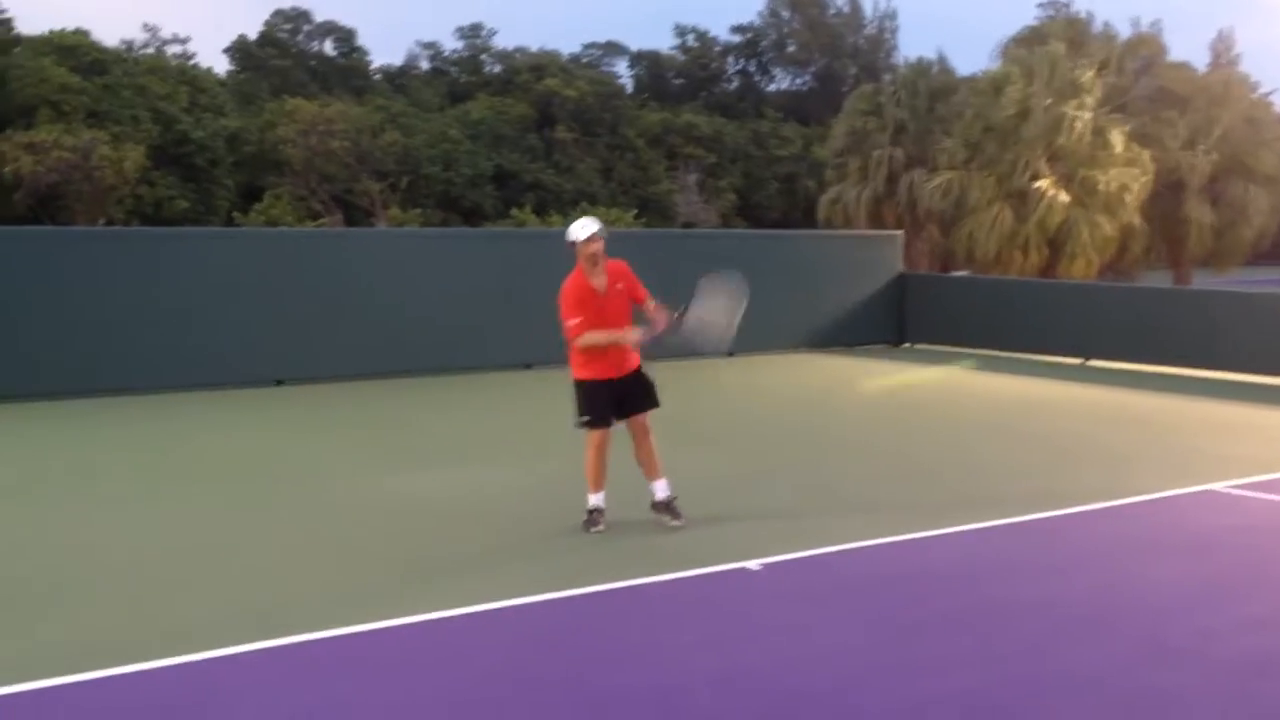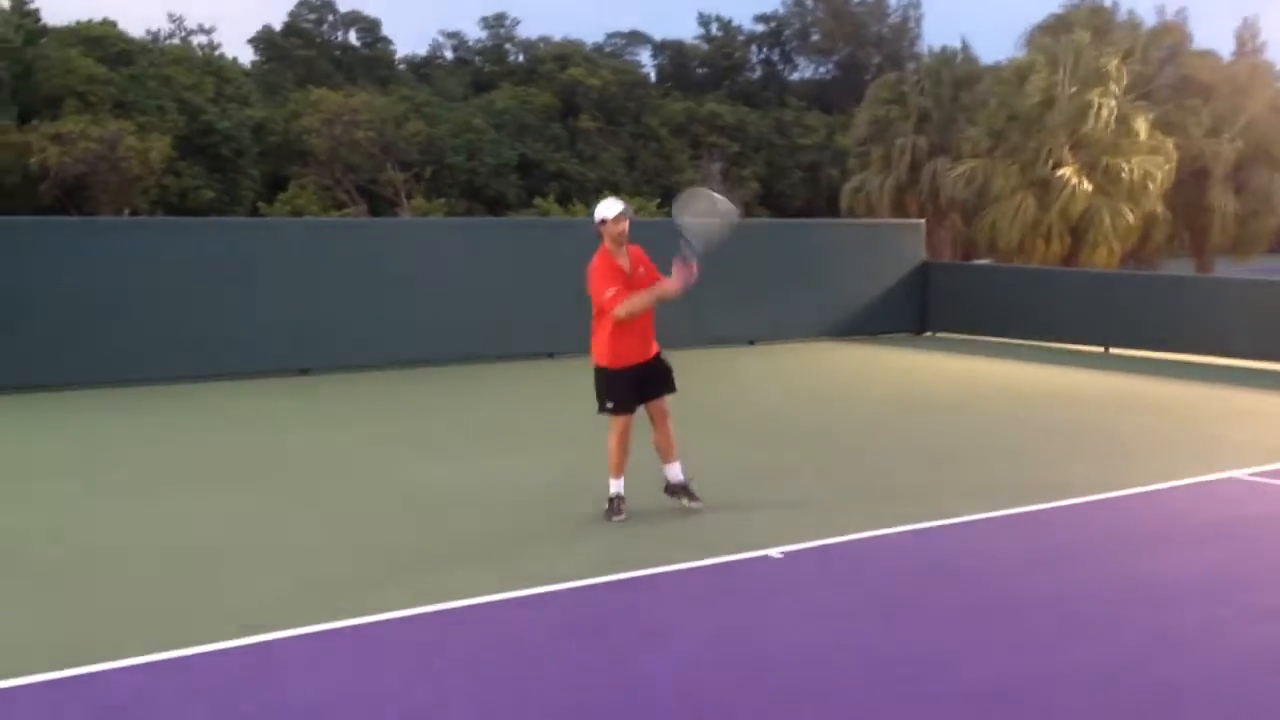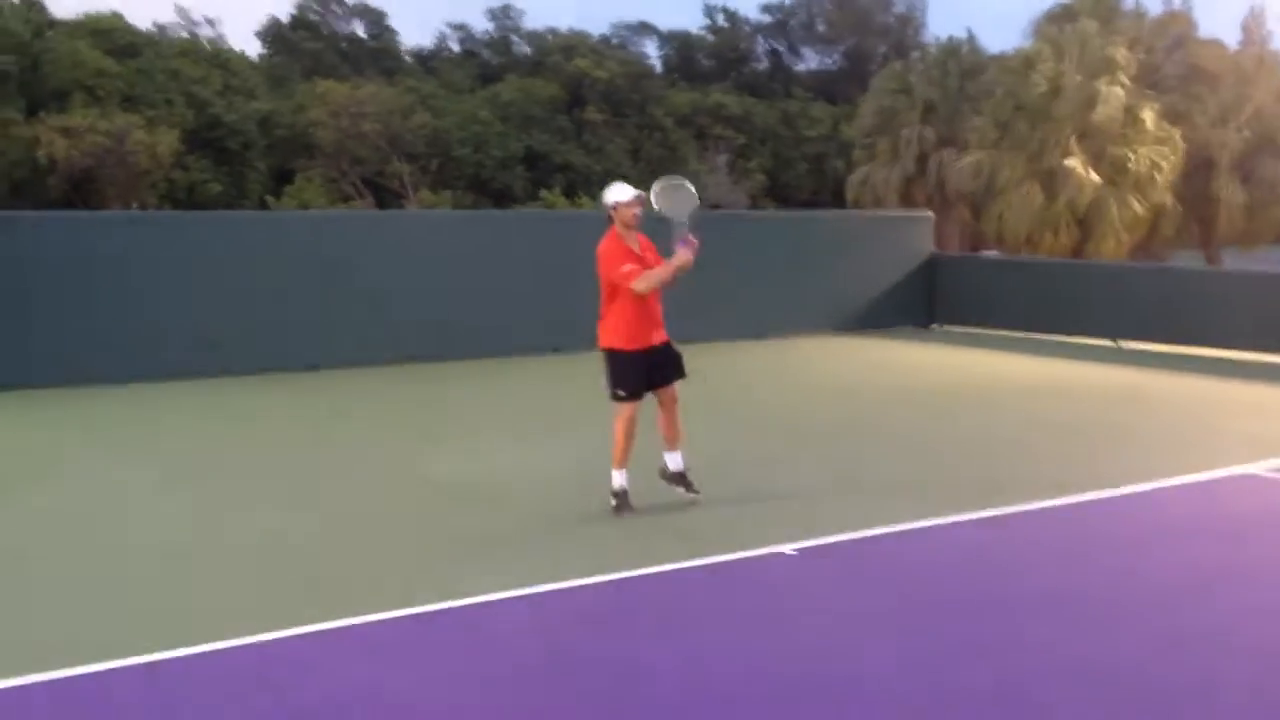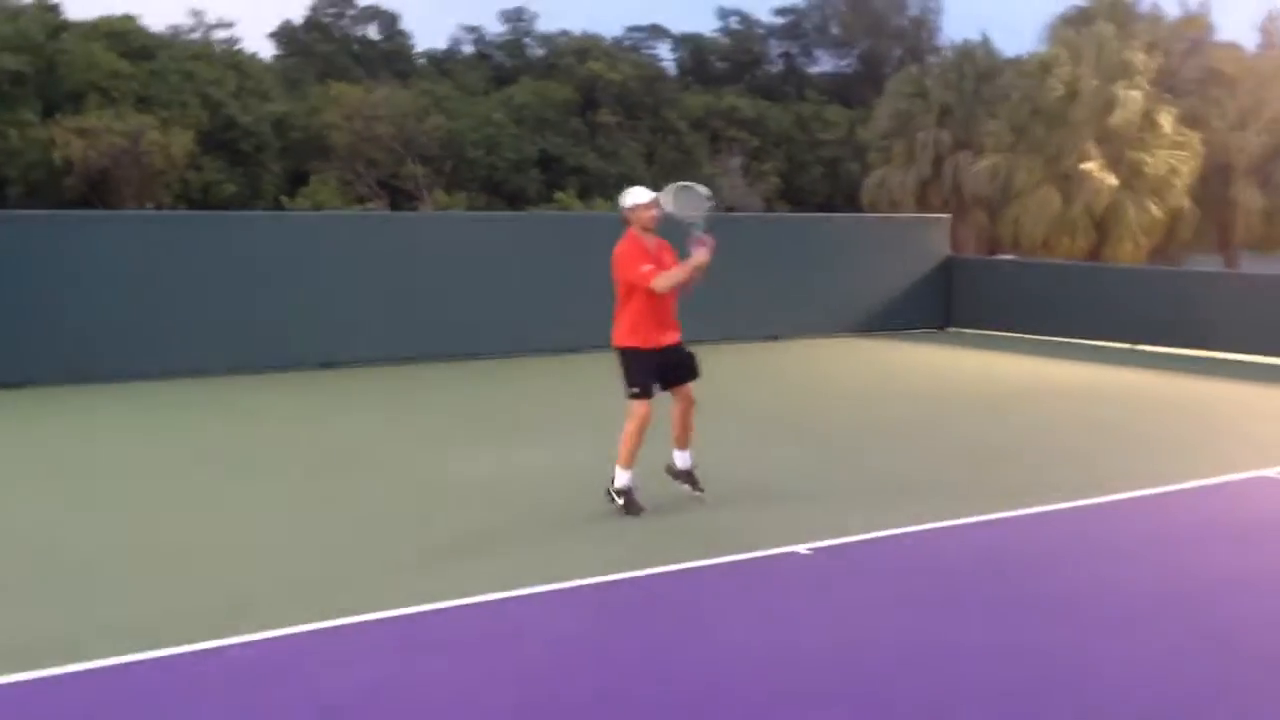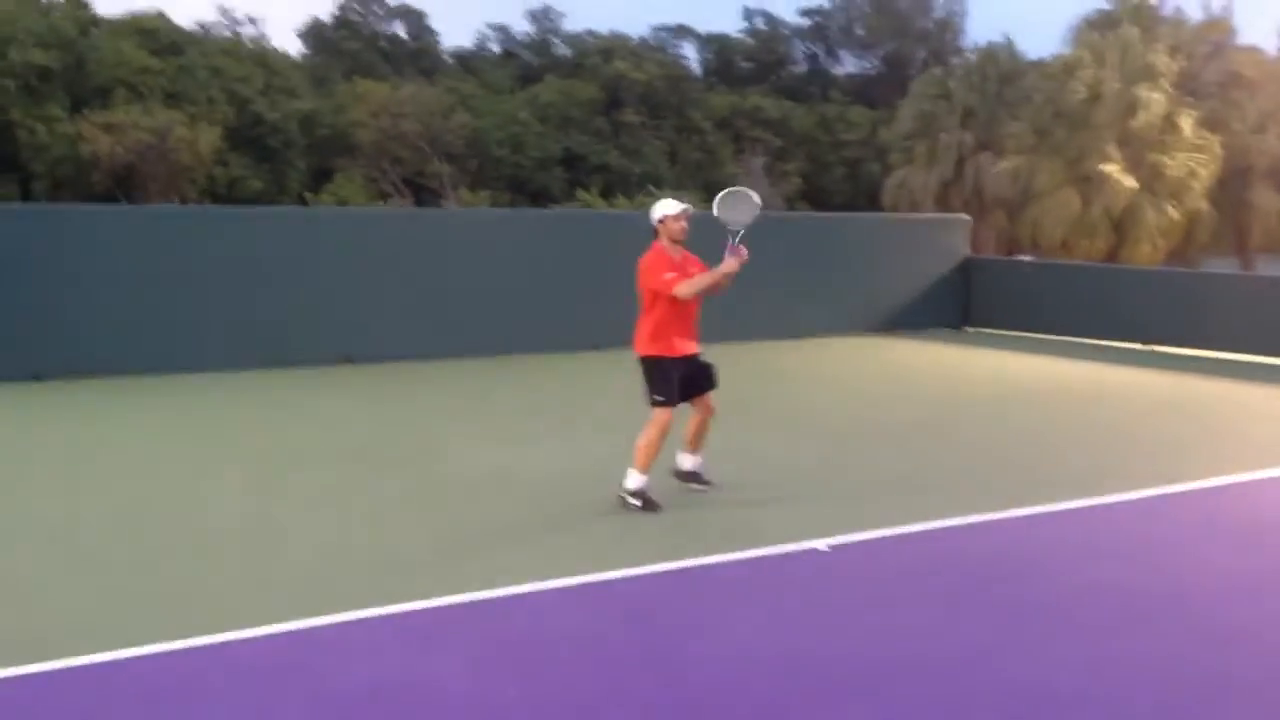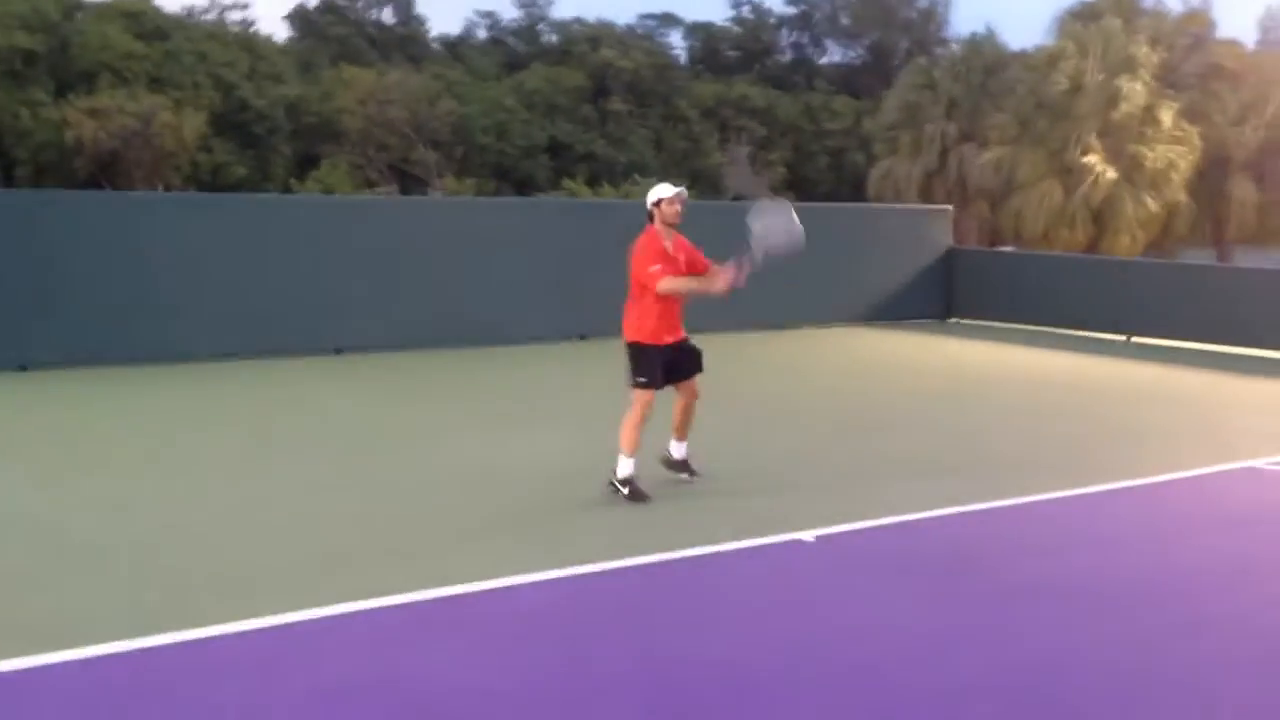
dt=0.1s
person 1, frame 1
left shoulder: (620, 271)
right shoulder: (571, 288)
left elbow: (644, 302)
right elbow: (580, 338)
left wrist: (656, 313)
right wrist: (621, 336)
left hip: (628, 368)
right hip: (592, 376)
left knee: (641, 430)
right knee: (598, 440)
left ankle: (662, 498)
right ankle: (595, 507)
person 1, frame 2
left shoulder: (639, 255)
right shoulder: (599, 267)
left elbow: (658, 290)
right elbow: (621, 310)
left wrist: (676, 281)
right wrist: (661, 290)
left hip: (646, 352)
right hip: (613, 359)
left knee: (660, 414)
right knee: (620, 426)
left ankle: (676, 481)
right ankle: (615, 493)
person 1, frame 3
left shoulder: (643, 242)
right shoulder: (609, 249)
left elbow: (660, 276)
right elbow: (642, 286)
left wrist: (680, 258)
right wrist: (678, 263)
left hip: (655, 338)
right hip: (622, 344)
left knee: (669, 400)
right knee: (627, 413)
left ankle: (673, 468)
right ankle: (618, 486)
person 1, frame 4
left shoulder: (661, 246)
right shoulder: (627, 250)
left elbow: (683, 279)
right elbow: (662, 284)
left wrist: (699, 259)
right wrist: (694, 263)
left hip: (668, 339)
right hip: (636, 343)
left knee: (686, 401)
right knee: (641, 412)
left ankle: (682, 466)
right ankle: (621, 486)
person 1, frame 5
left shoulder: (689, 259)
right shoulder: (653, 261)
left elbow: (713, 285)
right elbow: (684, 290)
left wrist: (729, 268)
right wrist: (722, 270)
left hip: (686, 349)
right hip: (658, 352)
left knee: (705, 409)
right knee: (662, 419)
left ankle: (686, 466)
right ankle: (633, 487)
person 1, frame 6
left shoulder: (684, 245)
right shoulder: (645, 247)
left elbow: (705, 271)
right elbow: (663, 285)
left wrist: (723, 275)
right wrist: (709, 286)
left hip: (674, 335)
right hip: (644, 337)
left knee: (689, 394)
right knee: (642, 403)
left ankle: (675, 454)
right ankle: (623, 476)
